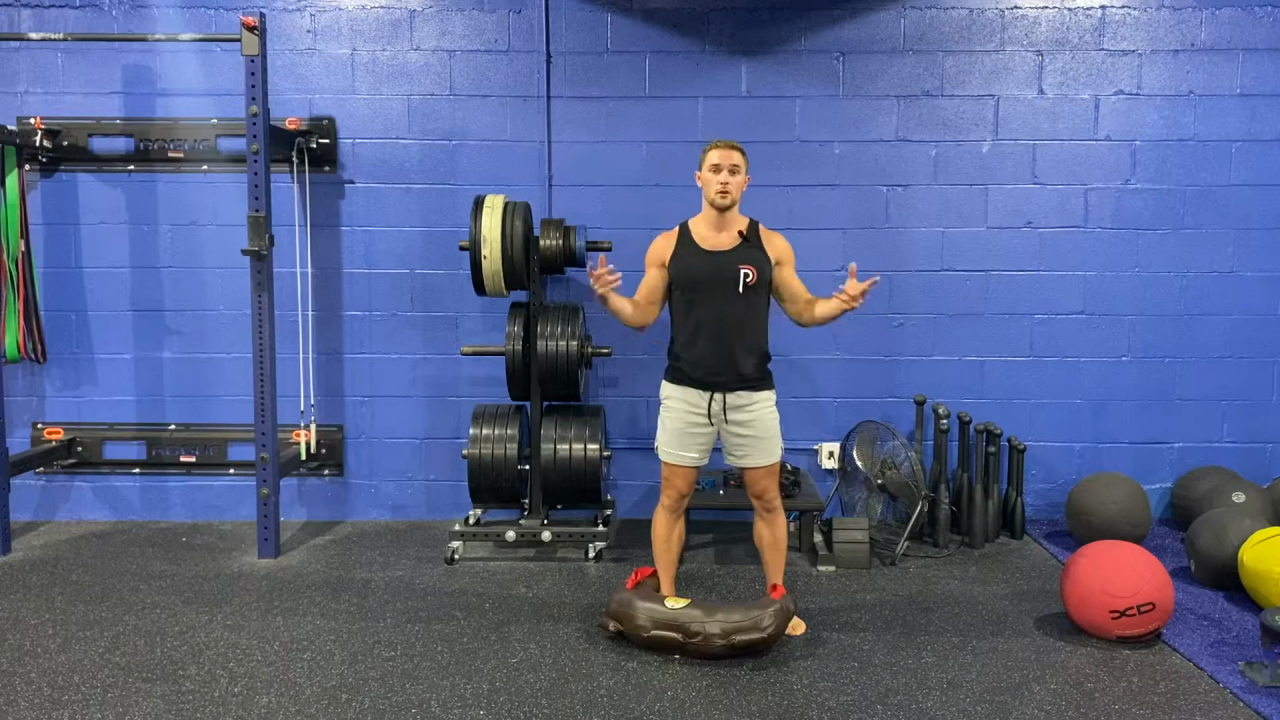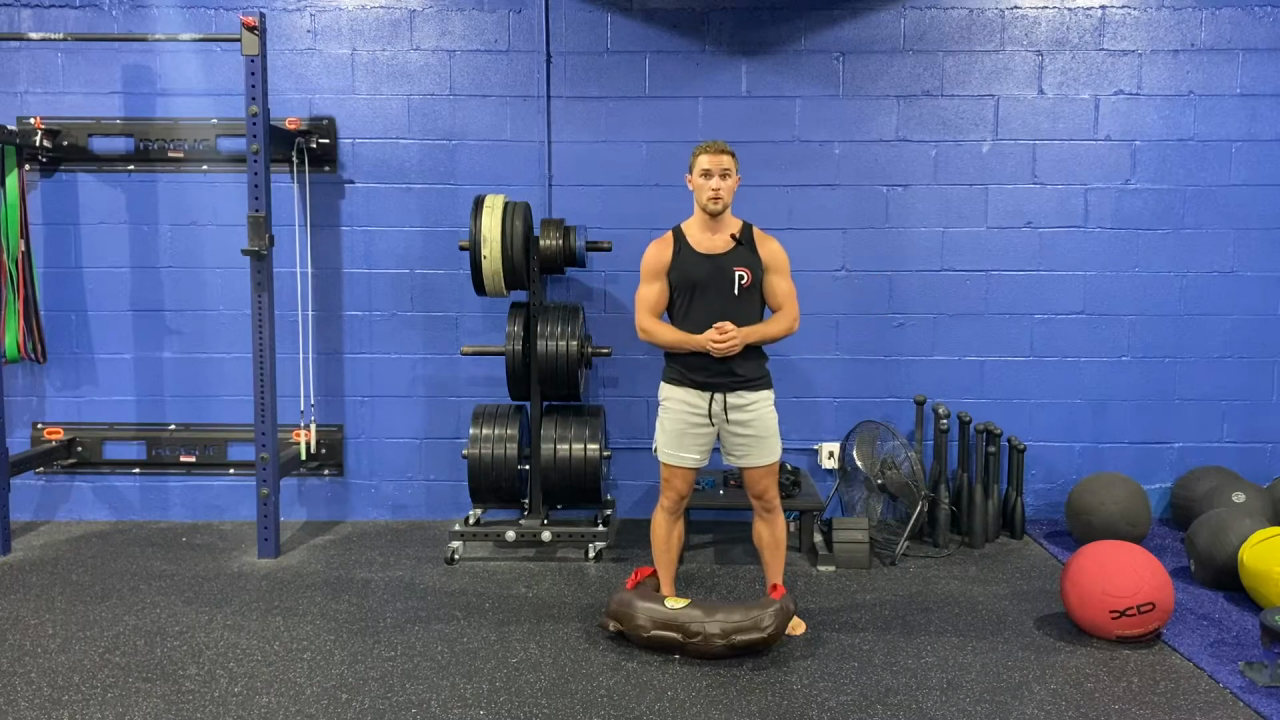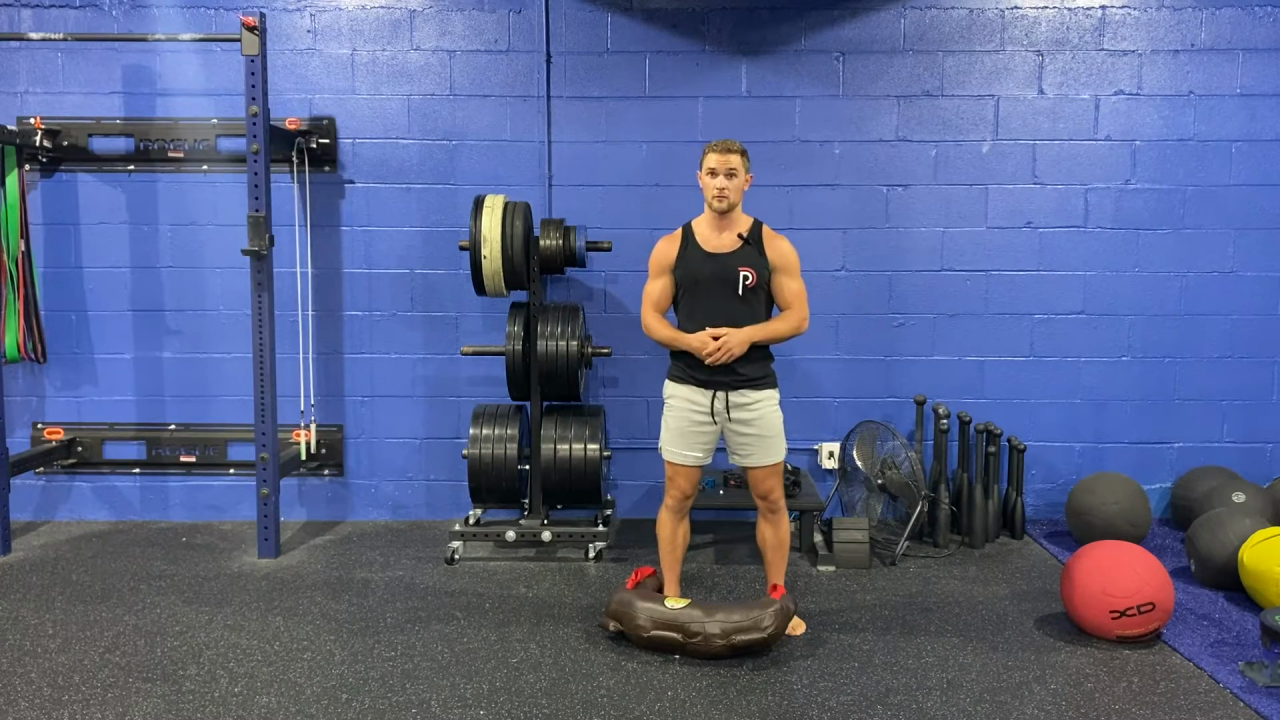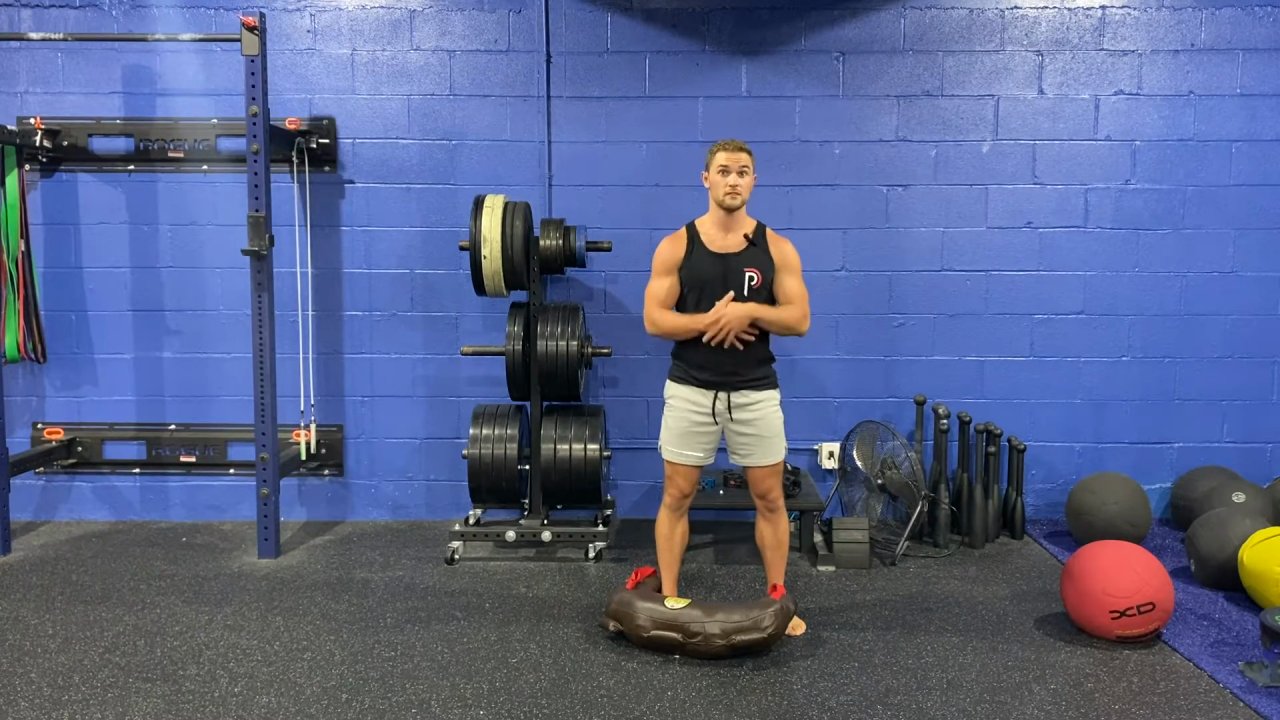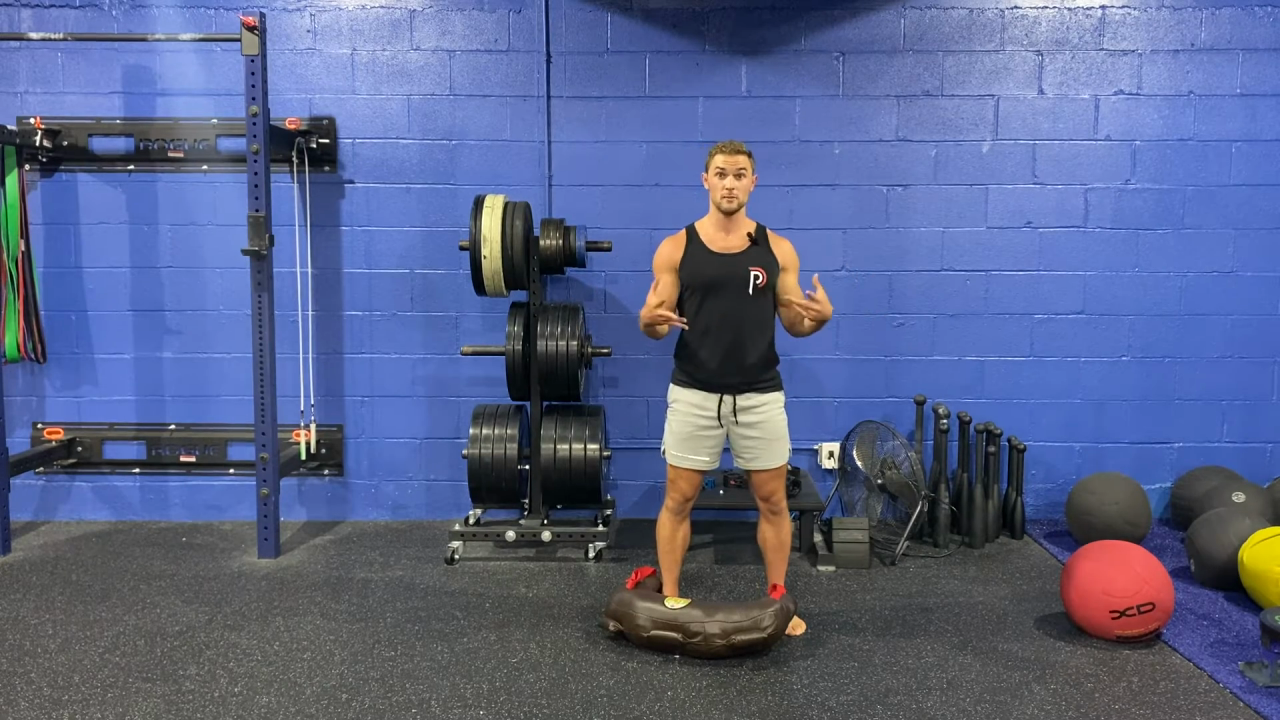
dt=0.7s
person 1, frame 1
left shoulder: (771, 244)
right shoulder: (668, 244)
left elbow: (801, 308)
right elbow: (643, 313)
left wrist: (843, 302)
right wrist: (610, 297)
left hip: (752, 392)
right hip: (685, 391)
left knee: (767, 498)
right knee: (673, 497)
right ankle: (666, 599)
person 1, frame 2
left shoulder: (764, 246)
right shoulder: (663, 250)
left elbow: (789, 317)
right elbow: (645, 324)
left wrist: (743, 335)
right wrist: (699, 340)
left hip: (750, 392)
right hip: (684, 392)
left knee: (766, 498)
right knee: (672, 498)
right ankle: (666, 600)
person 1, frame 3
left shoulder: (773, 246)
right shoulder: (671, 246)
left elbow: (798, 317)
right elbow: (650, 317)
left wrist: (746, 335)
right wrist: (689, 340)
left hip: (754, 390)
right hip: (688, 389)
left knee: (770, 499)
right knee: (677, 497)
right ankle: (671, 599)
person 1, frame 4
left shoulder: (777, 248)
right shoulder: (676, 245)
left elbow: (800, 321)
right elbow: (654, 320)
left wrist: (751, 310)
right wrist: (709, 320)
left hip: (756, 391)
right hip: (690, 389)
left knee: (769, 499)
right knee: (676, 496)
right ankle: (668, 600)
person 1, frame 5
left shoulder: (778, 249)
right shoulder: (675, 248)
left elbow: (793, 323)
right elbow: (655, 324)
left wrist: (820, 317)
right wrist: (650, 319)
left hip: (760, 395)
right hip: (693, 393)
left knee: (773, 501)
right knee: (678, 500)
right ankle: (670, 600)
